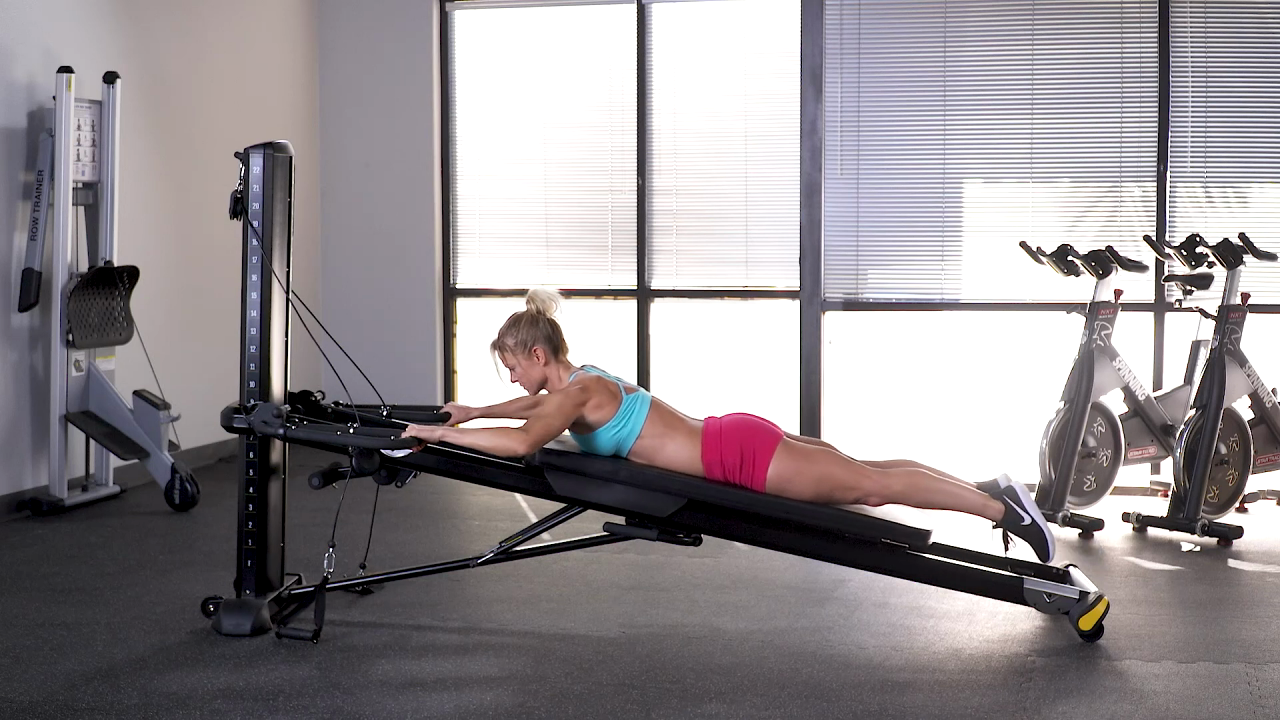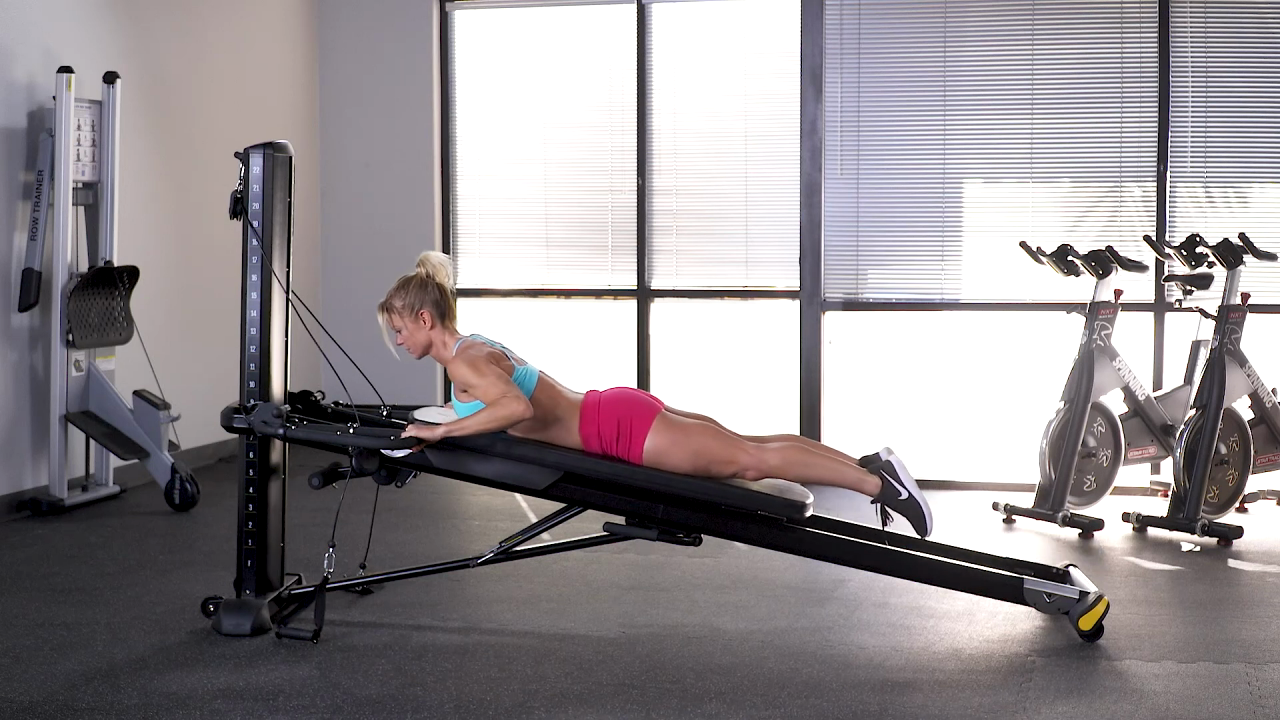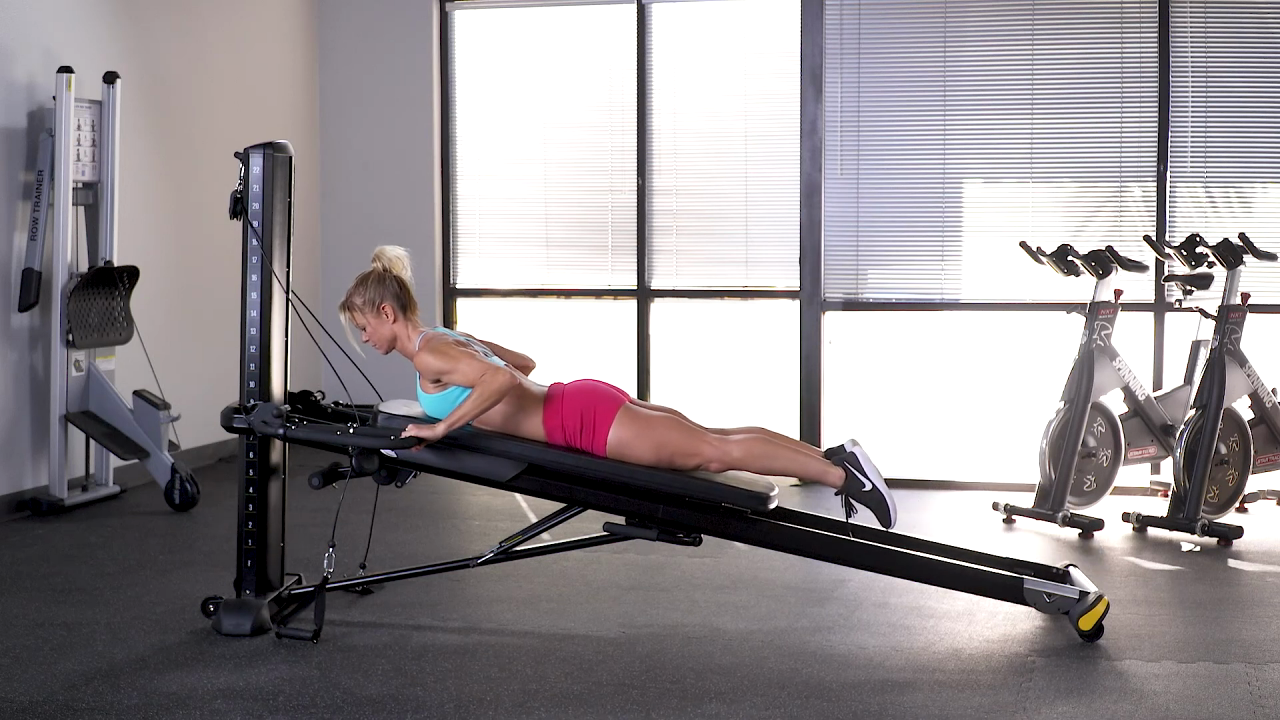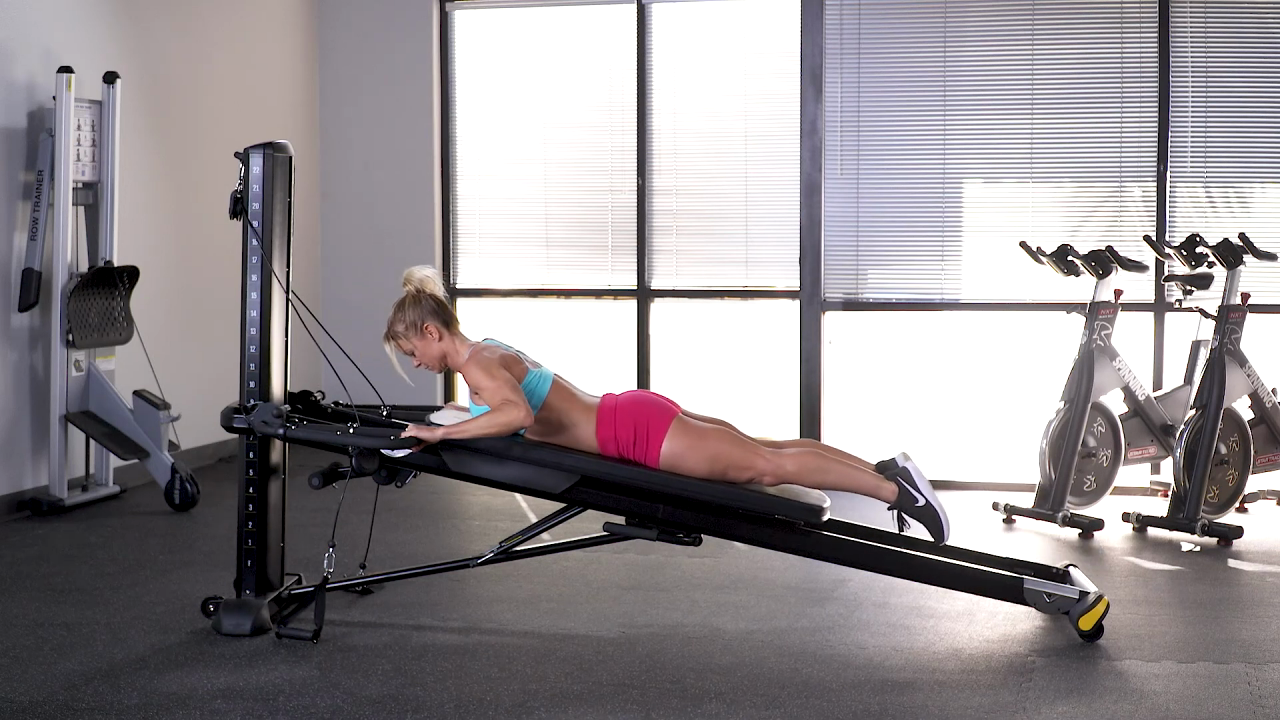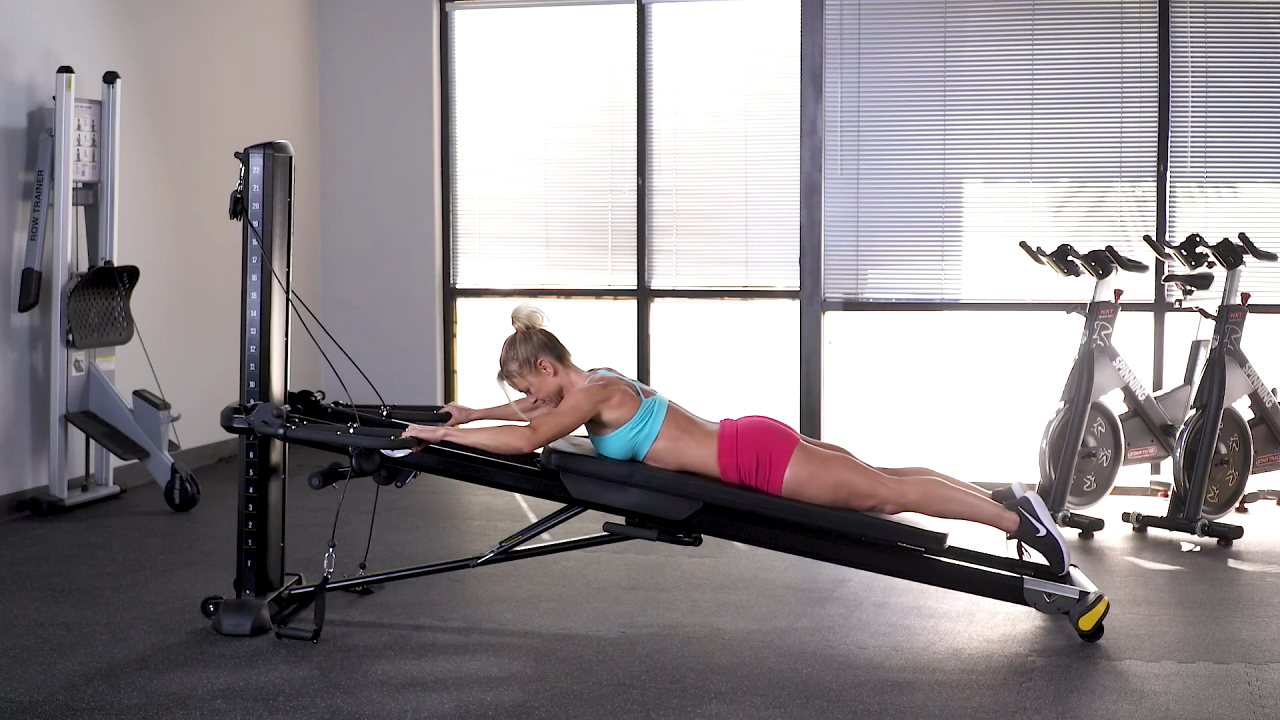
dt=1s
person 1, frame 1
left shoulder: (577, 390)
right shoulder: (579, 379)
left elbow: (523, 442)
right elbow: (541, 408)
left wrist: (443, 434)
right wrist: (476, 410)
left hip: (739, 455)
right hip: (737, 441)
left knee: (871, 485)
right knee: (867, 475)
left ankle: (998, 508)
right ankle: (991, 493)
person 1, frame 2
left shoulder: (462, 361)
right shoulder: (476, 346)
left elbow: (520, 408)
left wrist: (443, 430)
right wrist: (469, 405)
left hip: (617, 428)
right hip: (618, 413)
left knee: (750, 462)
right knee: (749, 445)
left ankle: (878, 482)
right ankle: (869, 465)
person 1, frame 3
left shoulder: (427, 353)
right shoulder: (446, 338)
left elbow: (501, 378)
left wrist: (442, 427)
right wrist: (456, 395)
left hip: (582, 421)
right hip: (583, 404)
left knee: (713, 454)
right knee: (714, 438)
left ankle: (841, 474)
right ankle: (833, 457)
person 1, frame 4
left shoulder: (476, 362)
right shoulder: (490, 351)
left elbow: (519, 415)
left wrist: (442, 432)
right wrist: (472, 413)
left hip: (635, 432)
right hip: (638, 417)
left knee: (766, 467)
right knee: (768, 451)
left ankle: (895, 491)
right ankle: (887, 472)
person 1, frame 5
left shoulder: (590, 394)
right shoulder: (593, 382)
left elbow: (528, 439)
right elbow: (536, 407)
left wrist: (444, 434)
right wrist: (475, 413)
left hip: (754, 457)
right hip: (755, 442)
left knee: (884, 494)
right knee: (883, 481)
left ankle: (1014, 520)
right ankle: (1005, 500)
